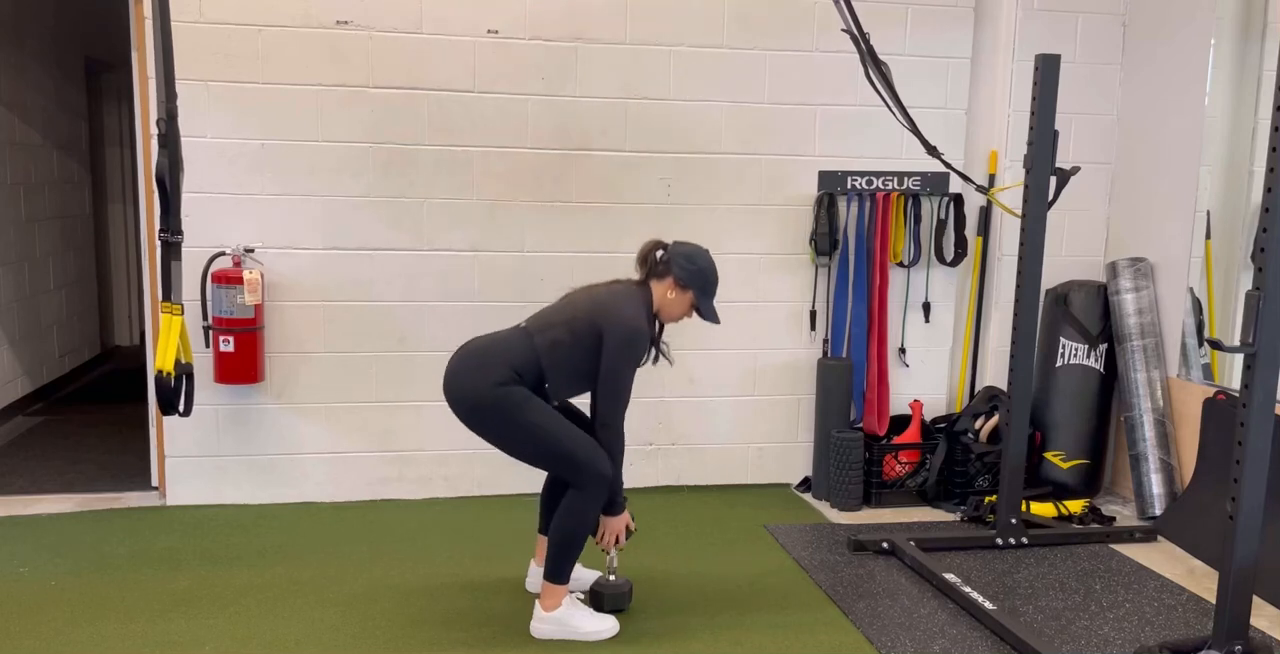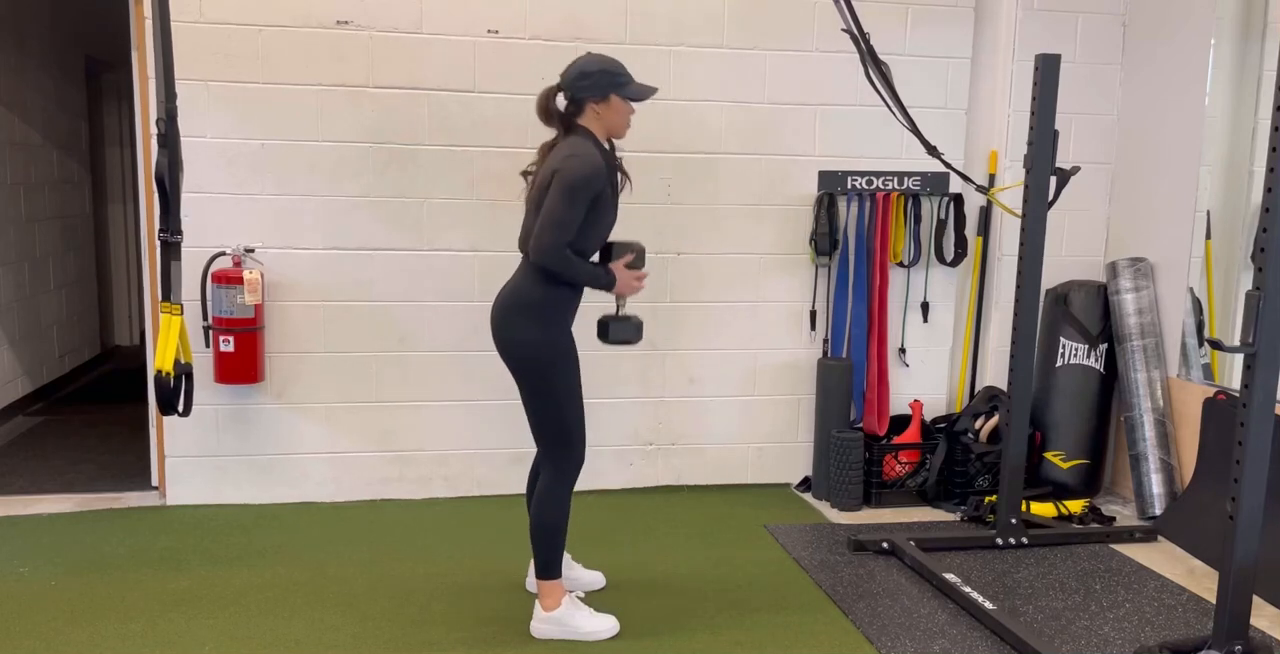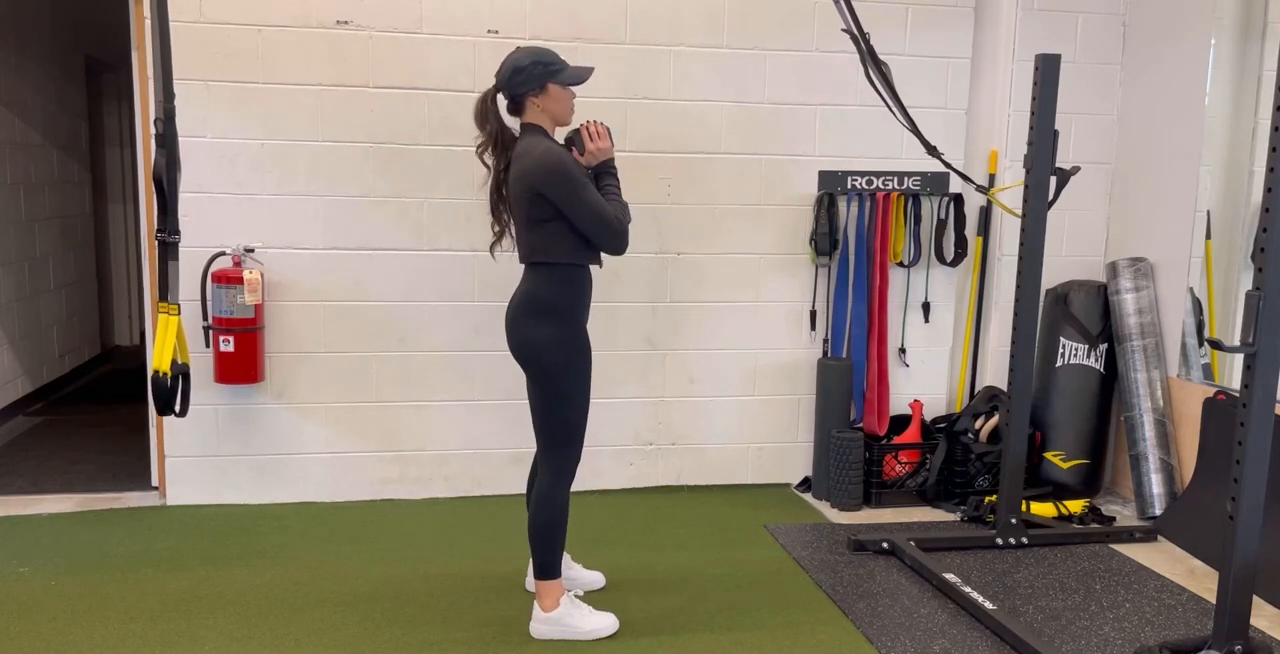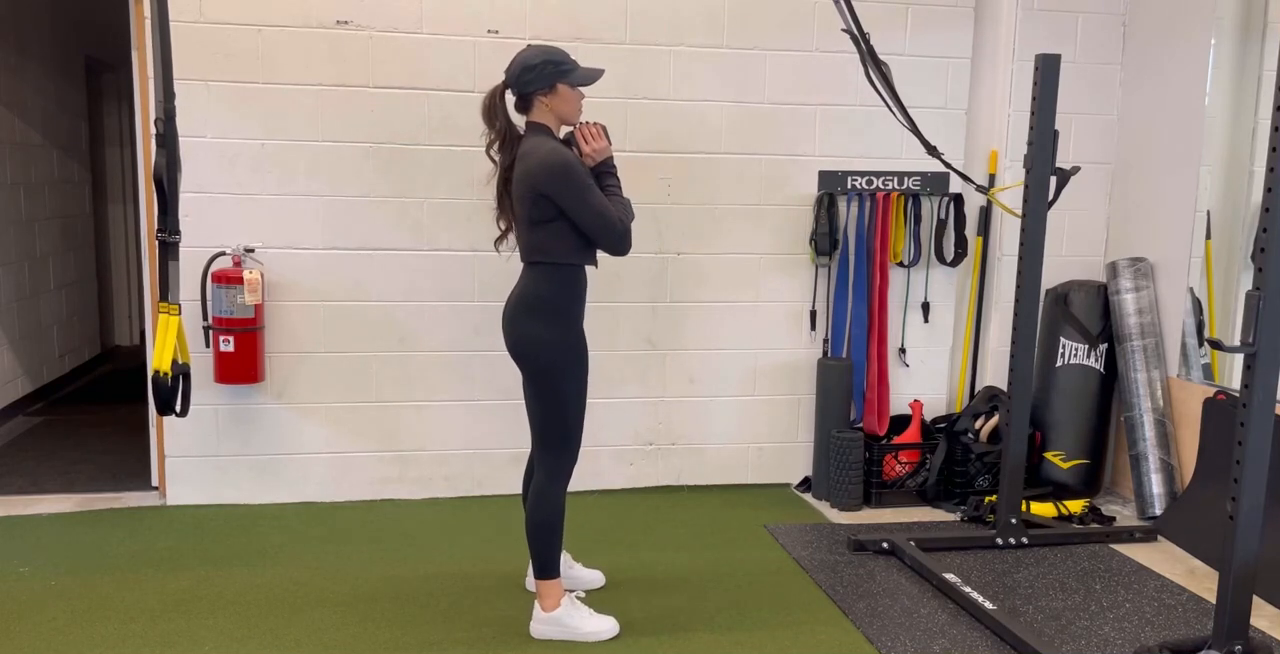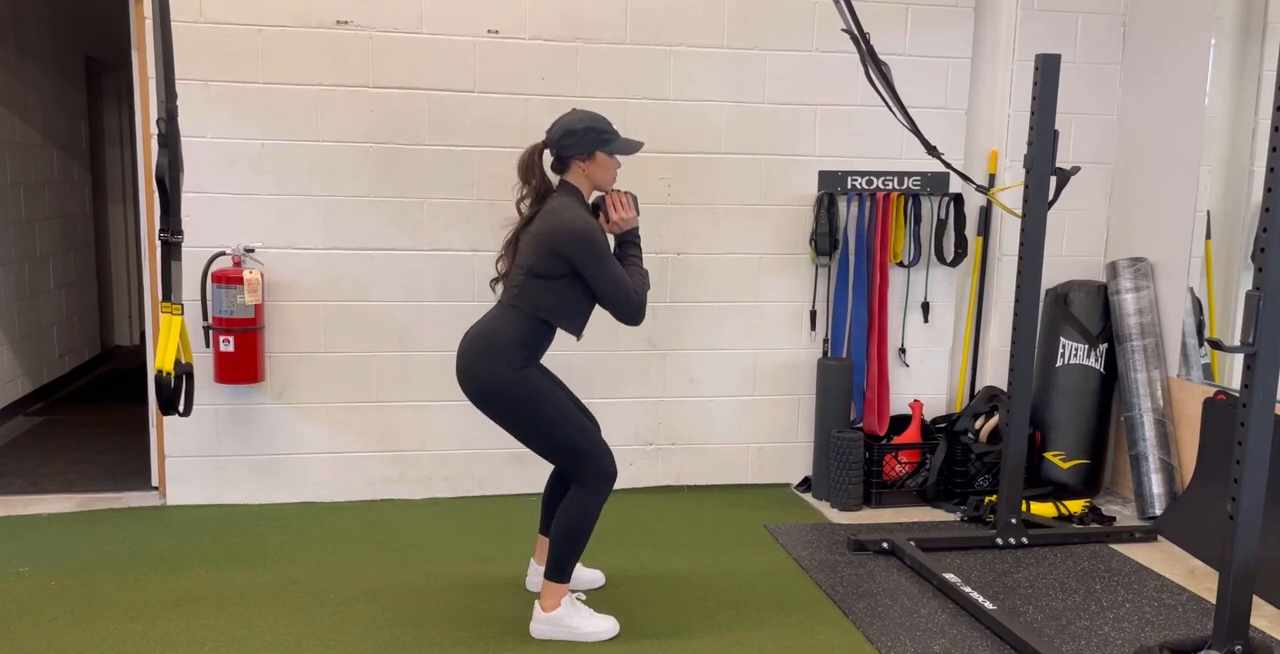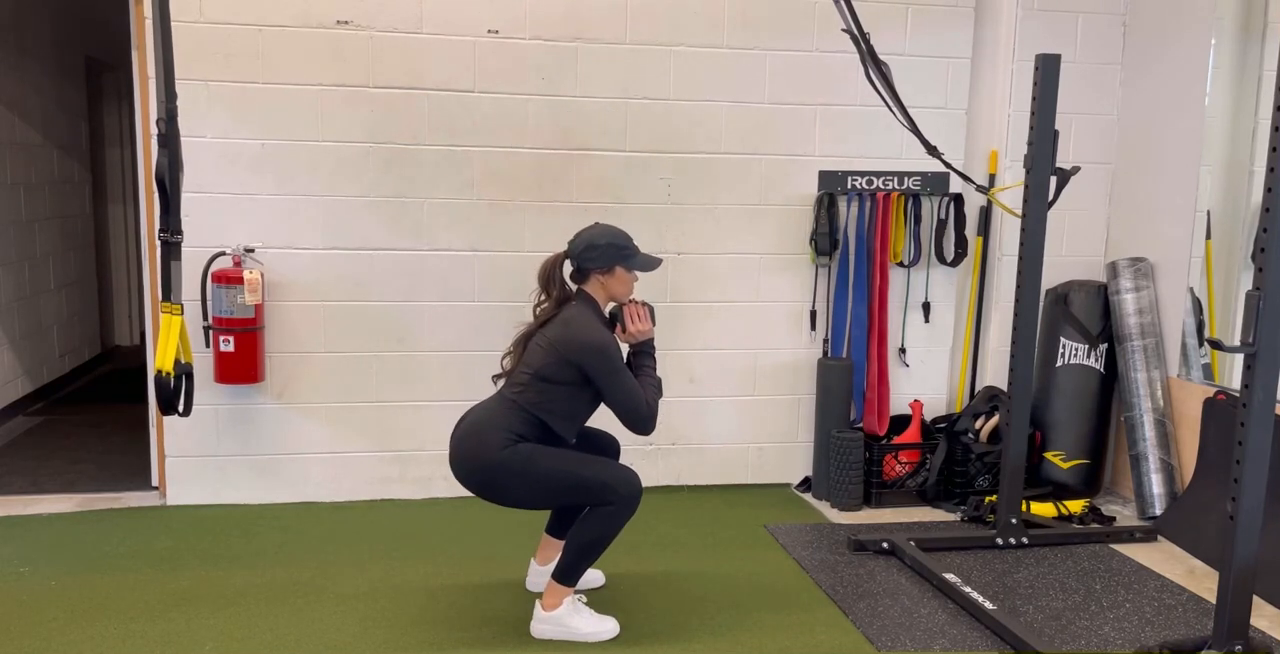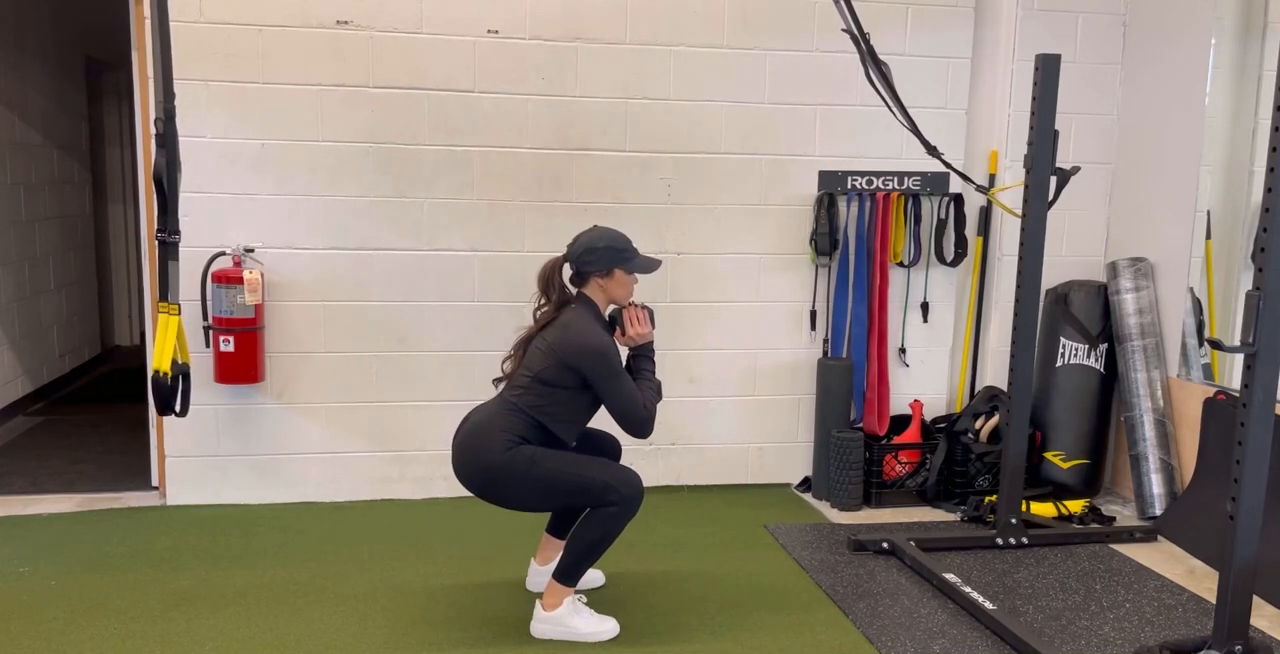
dt=0.7s
person 1, frame 1
left shoulder: (625, 299)
right shoulder: (630, 322)
left elbow: (601, 410)
right elbow: (609, 417)
left wrist: (608, 497)
right wrist: (613, 505)
left hip: (484, 371)
right hip: (483, 384)
left knee: (575, 449)
right knee: (591, 473)
left ankle: (545, 562)
right ankle: (551, 607)
person 1, frame 2
left shoulder: (576, 153)
right shoulder: (584, 162)
right elbow: (547, 250)
left wrist: (605, 269)
right wrist: (610, 274)
left hip: (529, 313)
right hip: (535, 320)
left knee: (555, 448)
right knee: (564, 455)
left ankle: (547, 564)
right ankle: (552, 607)
person 1, frame 3
left shoulder: (531, 154)
right shoulder: (547, 160)
left elbow: (582, 217)
right elbow: (614, 236)
left wrist: (589, 168)
right wrist: (603, 168)
left hip: (544, 311)
right hip: (552, 318)
left knee: (555, 449)
right knee: (560, 456)
left ankle: (548, 563)
right ankle: (550, 606)
person 1, frame 4
left shoulder: (535, 152)
right shoulder: (552, 159)
left elbow: (581, 219)
right elbow: (617, 237)
left wrist: (590, 169)
right wrist: (602, 169)
left hip: (539, 312)
right hip: (548, 319)
left knee: (551, 449)
right knee: (557, 456)
left ankle: (548, 564)
right ankle: (550, 607)
person 1, frame 5
left shoulder: (558, 209)
right shoulder: (574, 224)
left elbow: (604, 290)
right elbow: (630, 308)
left wrist: (611, 235)
right wrist: (627, 237)
left hip: (499, 354)
right hip: (499, 365)
left knee: (581, 444)
right knee: (595, 467)
left ankle: (545, 561)
right ankle: (552, 607)
person 1, frame 6
left shoulder: (573, 316)
right shoulder: (588, 335)
left elbow: (619, 392)
right elbow: (642, 419)
left wrist: (626, 345)
right wrist: (643, 347)
left hip: (488, 437)
right hip: (491, 455)
left knee: (602, 451)
right knee: (621, 487)
left ankle: (546, 563)
right ankle: (554, 608)
person 1, frame 7
left shoulder: (573, 319)
right shoulder: (587, 338)
left elbow: (621, 399)
right elbow: (639, 422)
left wrist: (627, 349)
right wrist: (642, 350)
left hip: (491, 438)
right hip: (492, 456)
left knee: (603, 451)
right knee: (623, 489)
left ankle: (546, 563)
right ankle: (554, 607)
